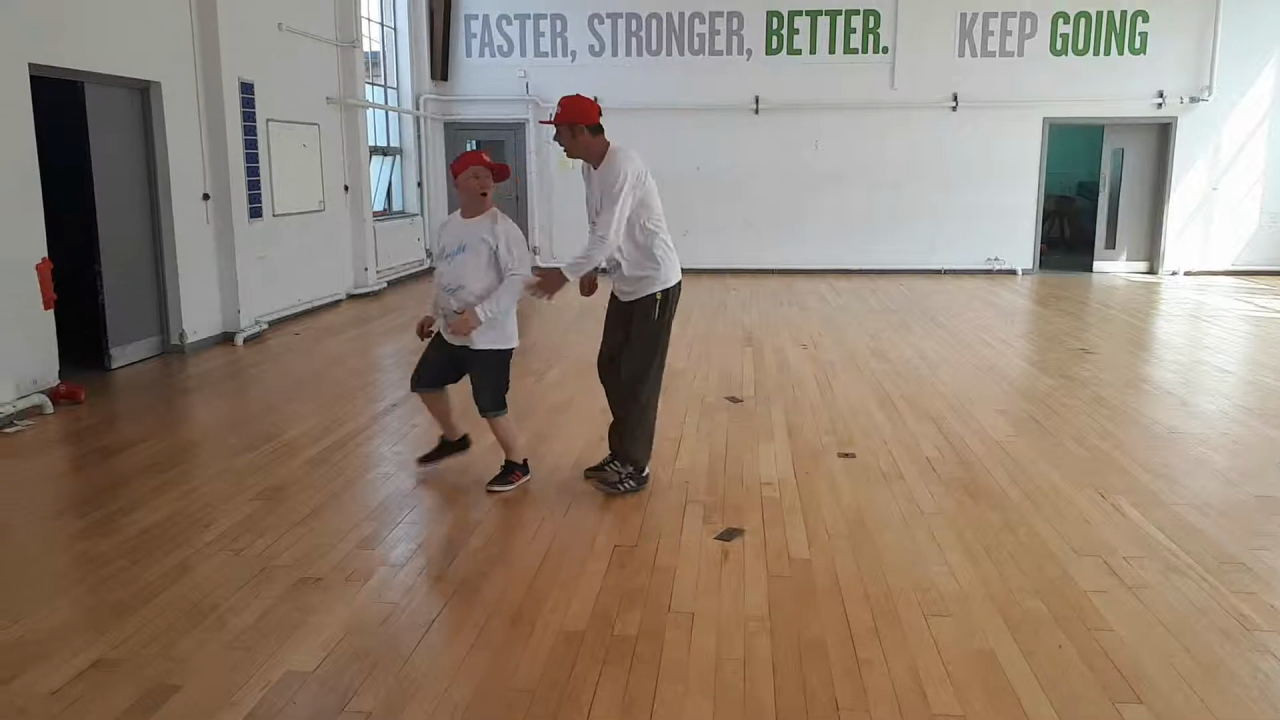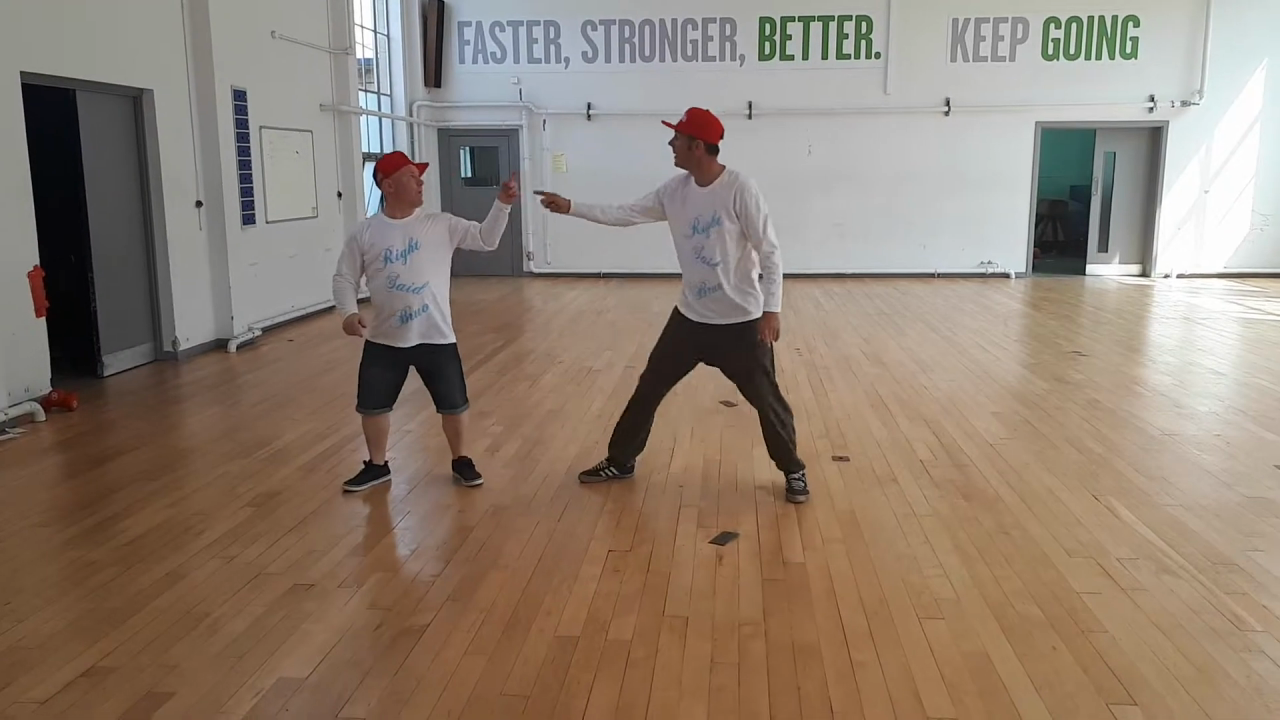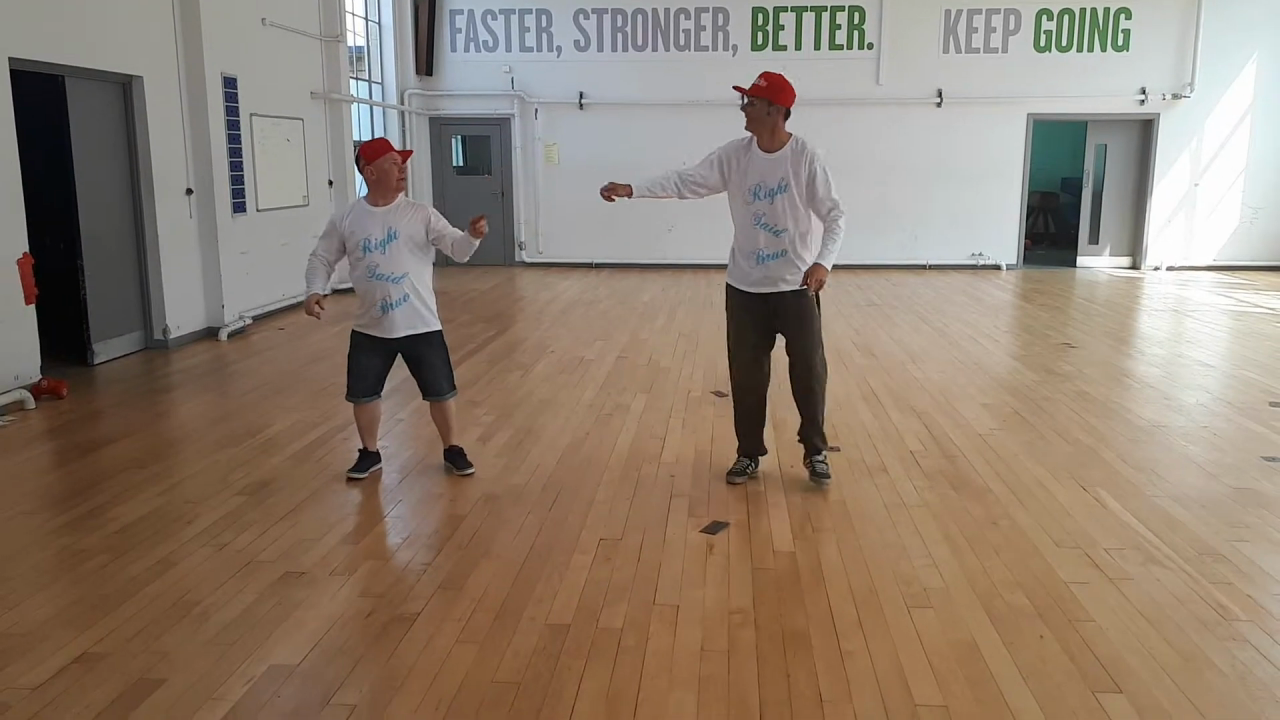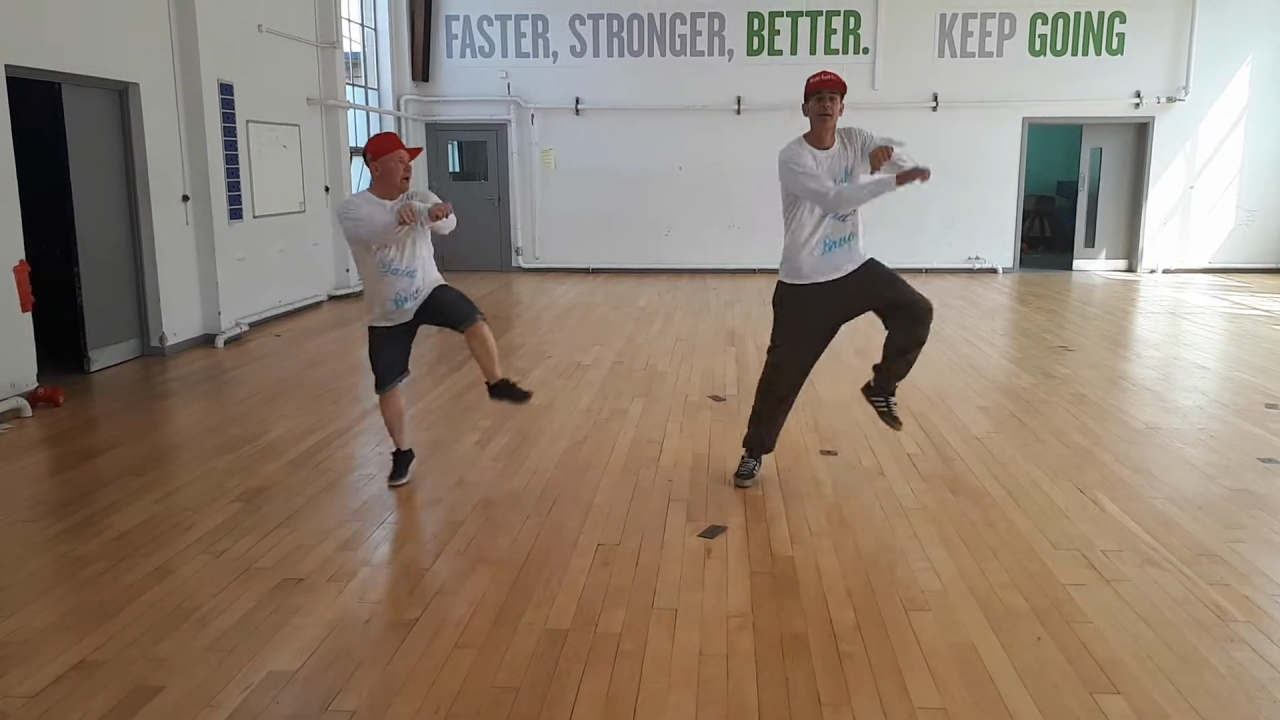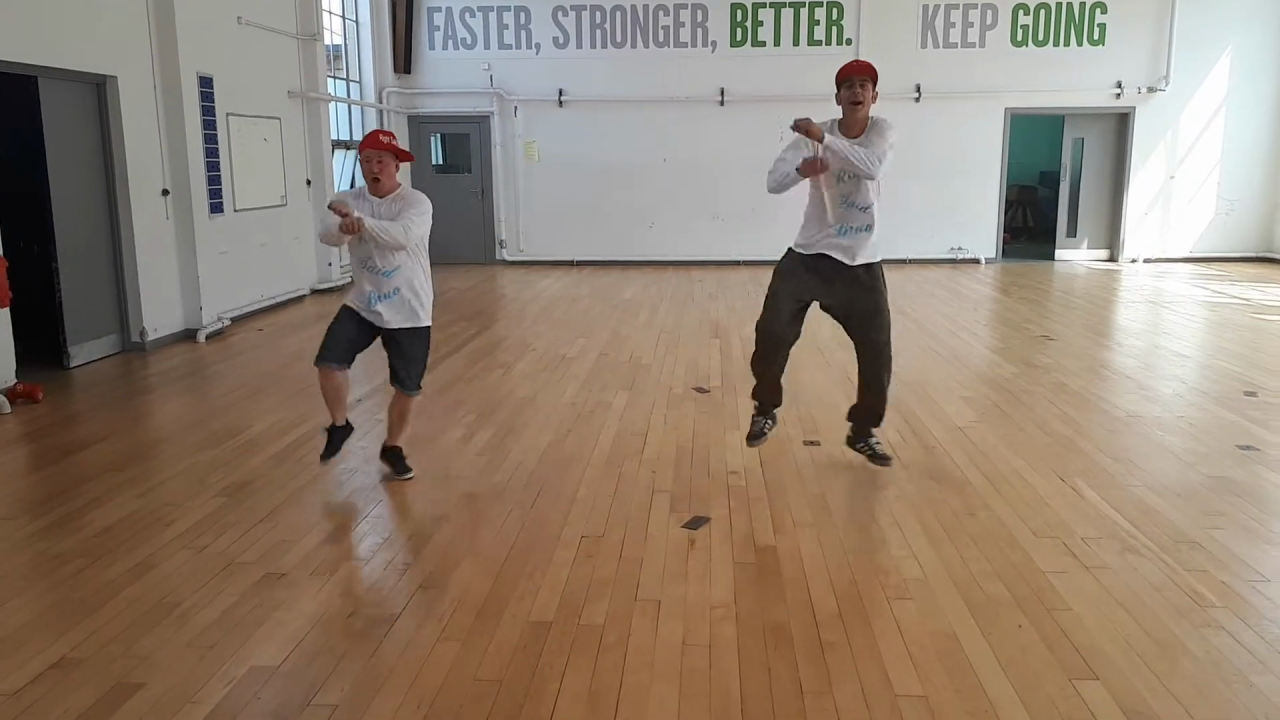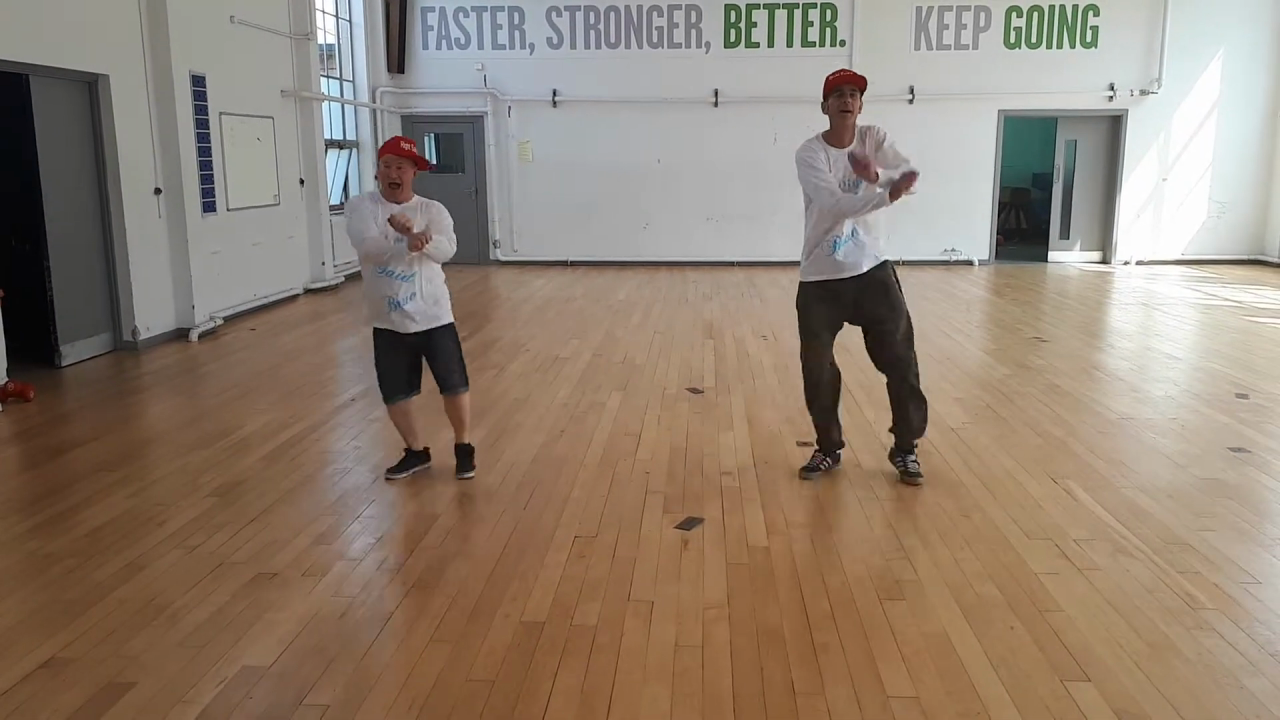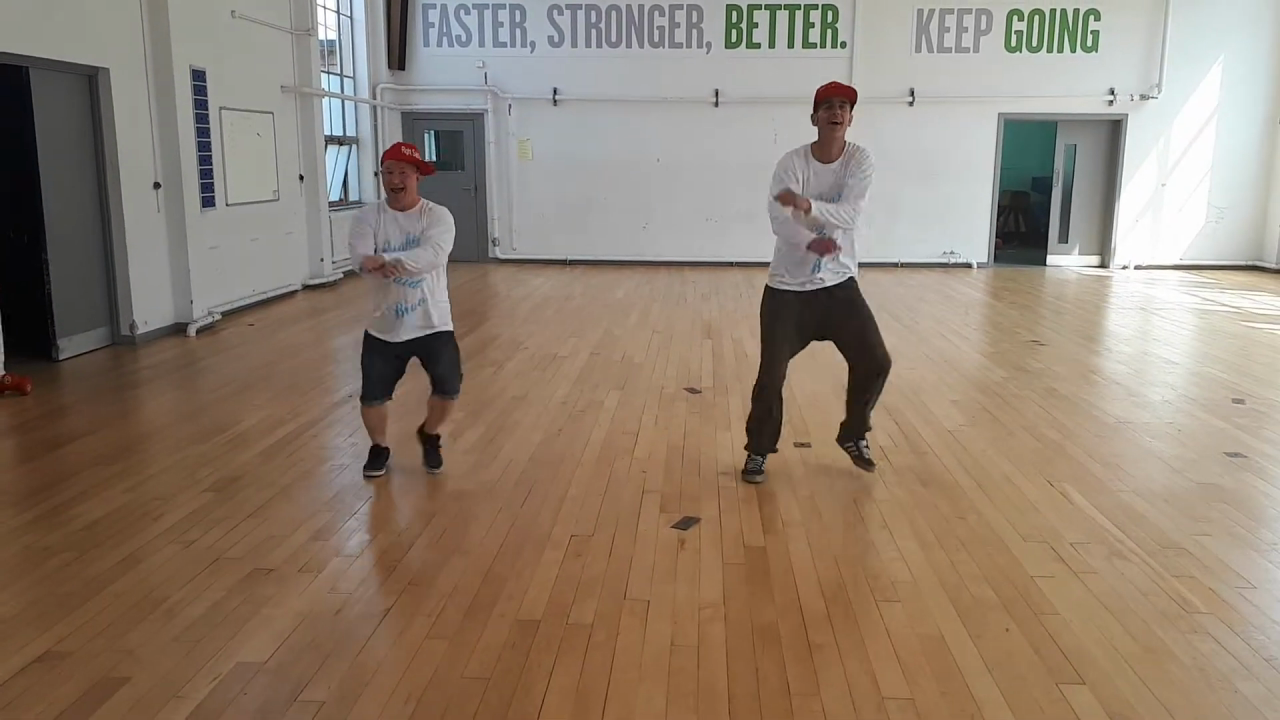
dt=0.5s
person 1, frame 1
left shoulder: (621, 168)
right shoulder: (590, 168)
left elbow: (608, 233)
left wrist: (565, 274)
right wrist: (591, 270)
left hip: (653, 286)
right hip: (625, 288)
left knee: (638, 377)
right knee: (611, 369)
left ankle: (635, 466)
right ankle: (623, 454)
person 1, frame 2
left shoulder: (741, 190)
right shoulder: (675, 190)
left elbow: (769, 253)
right elbow: (628, 214)
left wrist: (772, 309)
right wrist: (571, 207)
left hip: (741, 317)
right hip: (691, 315)
left knee: (766, 398)
right knee: (650, 387)
left ankle: (792, 470)
right ankle: (621, 460)
person 1, frame 3
left shoulder: (806, 157)
right shoulder: (733, 154)
left elbow: (834, 215)
right elbow: (685, 182)
left wrist: (823, 261)
right wrist: (631, 190)
left hip: (795, 285)
right hip: (744, 285)
left knee: (809, 369)
right knee: (747, 375)
left ankle: (815, 451)
right ankle: (749, 452)
person 1, frame 4
left shoulder: (854, 140)
right shoulder: (791, 156)
left elbow: (903, 160)
right elbow: (834, 199)
left wrist: (894, 158)
right wrist: (895, 179)
left hip: (853, 267)
right hip: (802, 279)
left knee: (916, 314)
right knee: (782, 370)
left ankle: (882, 389)
right ankle: (755, 451)
person 1, frame 5
left shoulder: (883, 130)
right shoulder: (809, 136)
left elbow: (871, 168)
right elbow: (774, 181)
left wrist: (824, 138)
right wrist: (805, 168)
left hip: (861, 262)
right hip: (809, 255)
left knee: (877, 349)
right knee: (773, 330)
left ankle: (864, 431)
right ankle: (766, 405)
person 1, frame 6
left shoulder: (875, 139)
right shoulder: (810, 154)
left elbow: (909, 176)
right elbow: (832, 205)
left wrist: (873, 166)
right wrist: (887, 190)
left hip: (873, 269)
right hip: (821, 278)
left knee: (900, 359)
right knee: (818, 369)
left ankle: (905, 449)
right ankle: (828, 448)
person 1, frame 7
left shoulder: (859, 158)
right shoulder: (790, 163)
left elbow: (850, 215)
right elbow: (779, 221)
left wrist: (807, 206)
right wrist: (811, 242)
left hip: (839, 282)
right hip: (788, 286)
left knee: (876, 361)
right knee: (771, 374)
left ankle: (854, 435)
right ankle: (759, 449)
person 2, frame 1
left shoulder: (502, 228)
right shoulder: (447, 227)
left elbow: (518, 279)
left wrist: (477, 314)
right wrist: (435, 315)
left hip: (489, 336)
right hip: (451, 332)
left knee: (491, 405)
right knee: (425, 383)
left ankle: (517, 464)
right ankle: (453, 438)
person 2, frame 2
left shoulder: (441, 225)
right shoulder: (364, 234)
left elbow: (486, 239)
right elbow: (344, 278)
left wrist: (502, 204)
right wrist: (349, 312)
left hip: (436, 336)
right hip: (384, 339)
left knee: (454, 405)
right knee: (372, 406)
left ankle: (460, 460)
right ankle: (377, 465)
person 2, frame 3
left shoulder: (421, 214)
right shoulder: (345, 220)
left elbow: (458, 250)
right elbow: (321, 259)
left wrist: (473, 235)
right wrist: (315, 291)
left hip: (421, 324)
right hip: (370, 328)
left knee: (440, 392)
right knee: (362, 395)
left ankle: (452, 449)
right ankle: (370, 453)
person 2, frame 4
left shoulder: (418, 198)
right shoulder: (352, 209)
left elbow: (447, 223)
right elbow: (377, 233)
left wrist: (428, 213)
right wrist: (415, 216)
left hip: (428, 293)
right hip: (386, 313)
left knee: (473, 323)
right knee: (388, 387)
left ankle: (499, 384)
right ankle: (401, 453)
person 2, frame 5
left shoulder: (417, 203)
right shoulder: (349, 201)
left elbow: (402, 236)
right elbow: (329, 235)
left wrist: (357, 218)
right wrist: (345, 225)
left hip: (409, 310)
right hip: (363, 304)
left knee: (406, 388)
right knee: (329, 365)
left ankle: (393, 448)
right ankle: (339, 426)
person 2, frame 6
left shoulder: (433, 211)
right shoulder: (361, 207)
left elbow: (445, 248)
right elbow: (367, 246)
left wrist: (412, 229)
right wrist: (408, 241)
left hip: (432, 316)
right hip: (387, 320)
left knee: (454, 387)
right knee: (395, 396)
left ankle: (464, 448)
right ankle: (416, 452)
person 2, frame 7
left shoulder: (438, 216)
right shoulder: (368, 218)
left elbow: (434, 254)
right elbow: (360, 259)
left wrist: (388, 260)
right wrist: (377, 264)
left hip: (432, 323)
right hip: (385, 326)
left knee: (448, 390)
right knee: (373, 398)
left ankle: (430, 434)
right ankle: (380, 448)
